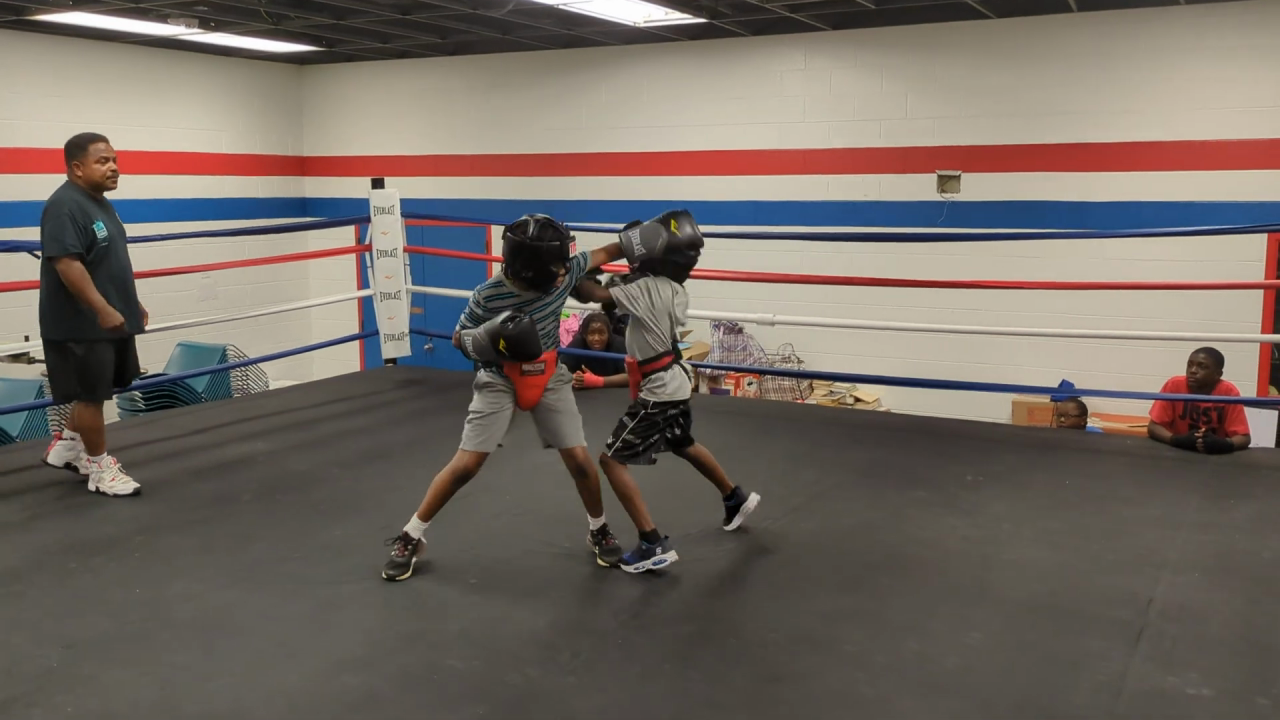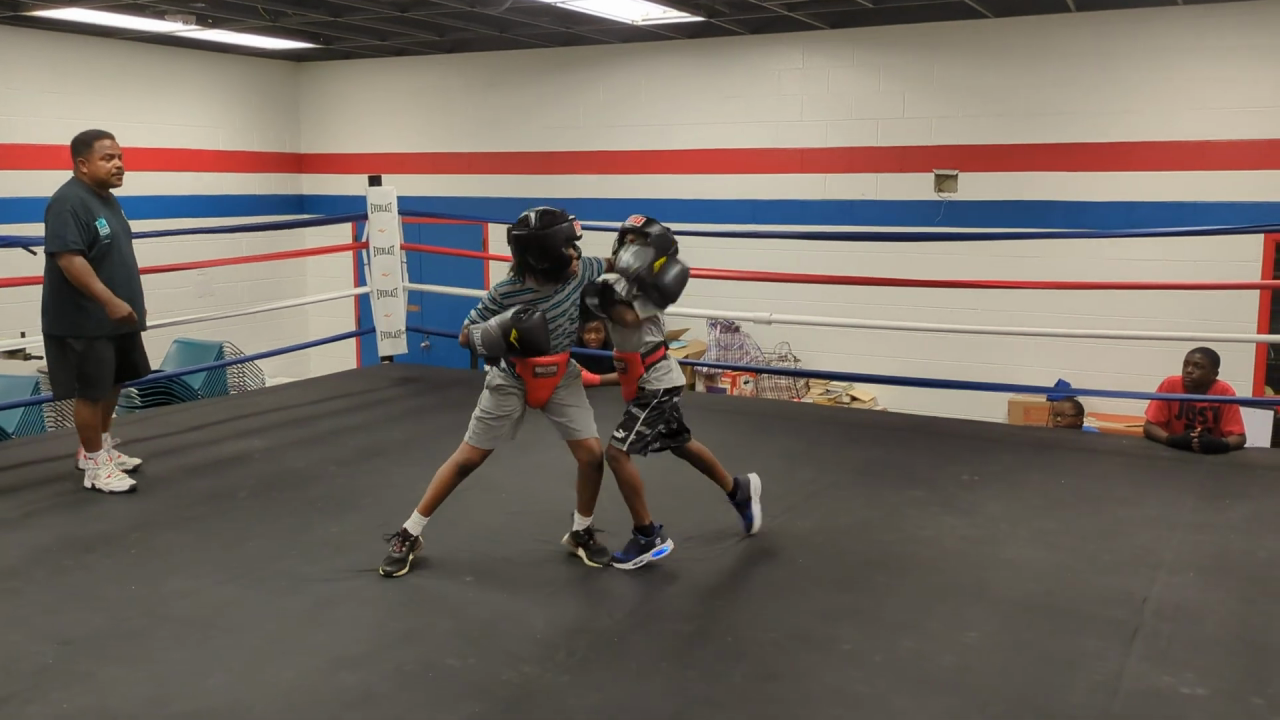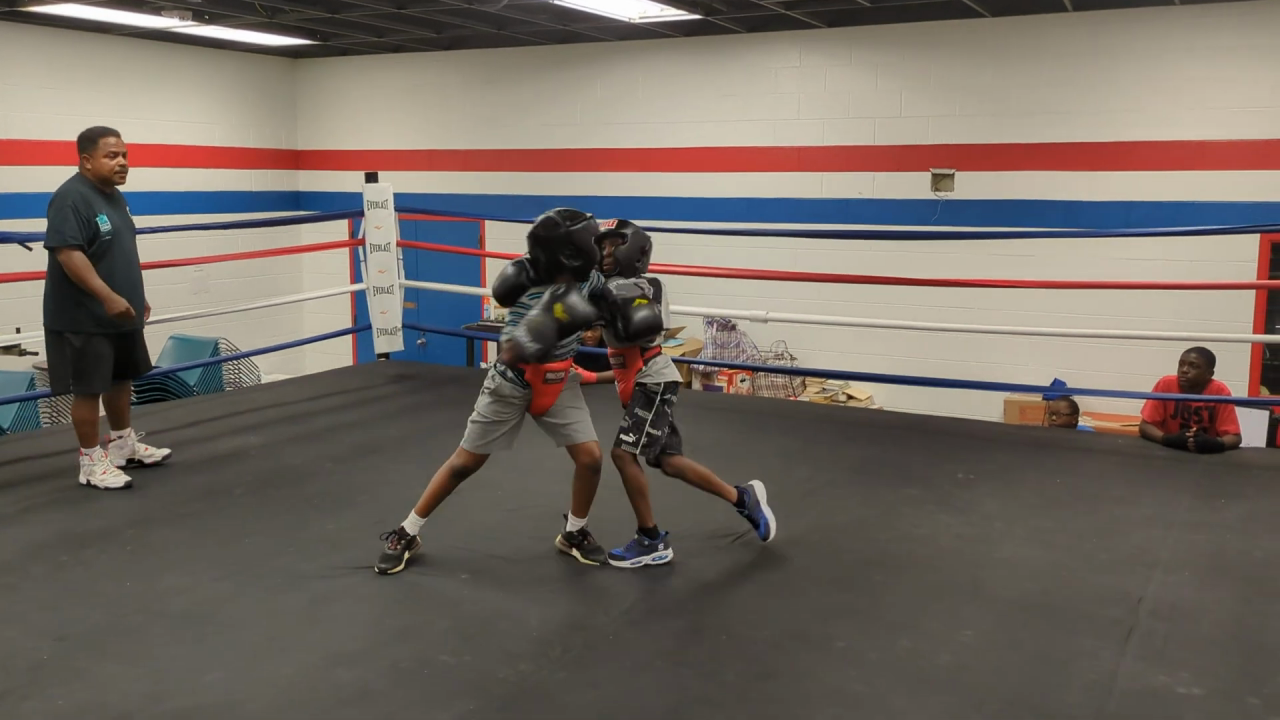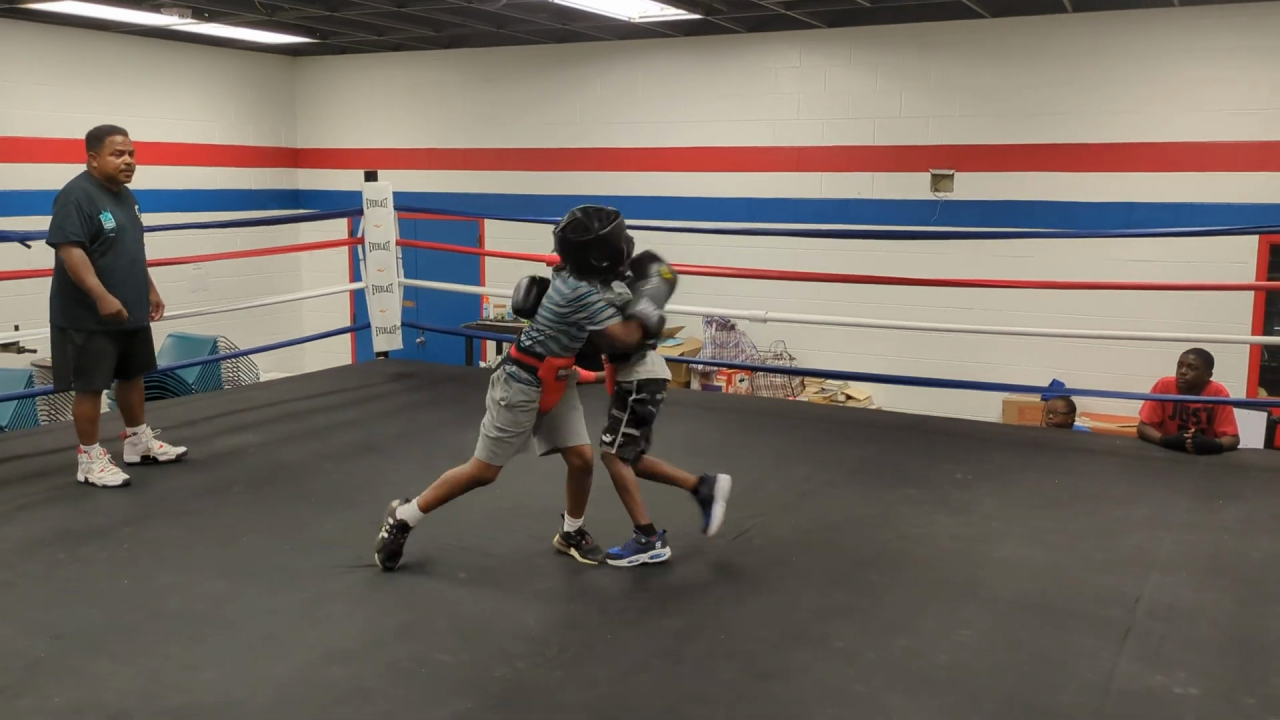
dt=0.1s
person 1, frame 1
left shoulder: (564, 271)
right shoulder: (490, 294)
left elbow: (600, 254)
right elbow: (459, 339)
right wrist: (489, 340)
left hip: (548, 378)
right hip: (500, 380)
left knee: (580, 461)
right knee: (466, 464)
left ankle: (600, 531)
right ankle: (409, 539)
person 1, frame 2
left shoulder: (580, 270)
right shoulder: (506, 291)
right elbow: (466, 336)
right wrist: (495, 332)
left hip: (560, 376)
right hip: (513, 379)
left knee: (591, 454)
right knee: (468, 457)
left ankle: (581, 532)
right ankle: (409, 535)
person 1, frame 3
left shoulder: (587, 274)
right shoulder: (531, 297)
right elbow: (511, 353)
right wrist: (549, 319)
left hip: (558, 382)
right hip: (513, 384)
left knee: (590, 457)
right knee: (465, 462)
left ankle: (574, 533)
right ankle: (407, 533)
person 1, frame 4
left shoulder: (566, 273)
right shoulder: (580, 293)
right elbow: (626, 338)
right wrist: (647, 304)
left hip: (550, 380)
right hip: (520, 382)
left knee: (582, 460)
right knee: (484, 470)
left ankle: (571, 533)
right ankle: (402, 519)
person 2, frame 1
left shoulder: (99, 203)
right shoulder: (65, 206)
right elbow: (66, 263)
left wrist: (131, 303)
right wrist: (102, 309)
left hip: (110, 321)
right hip: (82, 324)
left knee: (100, 389)
right knee: (92, 394)
left ankle: (68, 445)
right ankle: (101, 468)
person 2, frame 2
left shoulder: (108, 199)
right shoulder: (69, 202)
right elbow: (69, 259)
left wrist: (128, 301)
right wrist: (111, 302)
left hip: (116, 319)
right hip: (82, 322)
left knee: (114, 383)
right knee: (89, 392)
left ankle: (98, 445)
right ankle: (95, 464)
person 2, frame 3
left shoulder: (115, 196)
right shoulder: (70, 199)
right elbow: (68, 254)
left wrist: (137, 298)
right wrist: (108, 297)
left hip: (118, 315)
right hip: (83, 318)
left knee: (121, 379)
right knee: (88, 388)
left ankle: (125, 445)
right ankle: (92, 461)
person 2, frame 4
left shoulder: (126, 196)
right shoulder: (76, 196)
right elbow: (69, 250)
left wrist: (151, 291)
right wrist: (102, 298)
left hip: (131, 313)
right hip: (89, 317)
left knee: (133, 376)
right knee: (90, 385)
left ankle: (139, 441)
right ankle: (91, 459)
person 3, frame 1
left shoulder: (647, 286)
right shoulder: (673, 290)
left elbow: (592, 294)
left hip: (659, 392)
right hip: (676, 383)
left knee: (611, 460)
right knee: (684, 446)
left ankle: (655, 544)
right ankle: (735, 498)
person 3, frame 2
left shoulder: (650, 283)
right shoulder: (623, 280)
left elbow: (631, 320)
left hip: (656, 381)
right hip: (640, 380)
left knee: (617, 451)
right knee: (681, 445)
left ankle: (649, 537)
right ankle: (739, 488)
person 3, frame 3
left shoulder: (645, 287)
right shoulder: (611, 289)
left elbow: (646, 330)
left hip: (654, 382)
right hip: (636, 388)
left knee: (624, 454)
right knee: (670, 461)
left ankle: (652, 539)
right ankle: (743, 498)
person 3, frame 4
left shoulder: (624, 285)
left hip: (640, 380)
right hip: (632, 379)
left knee: (613, 458)
right knee: (634, 460)
left ankle: (648, 540)
right ankle: (705, 486)
